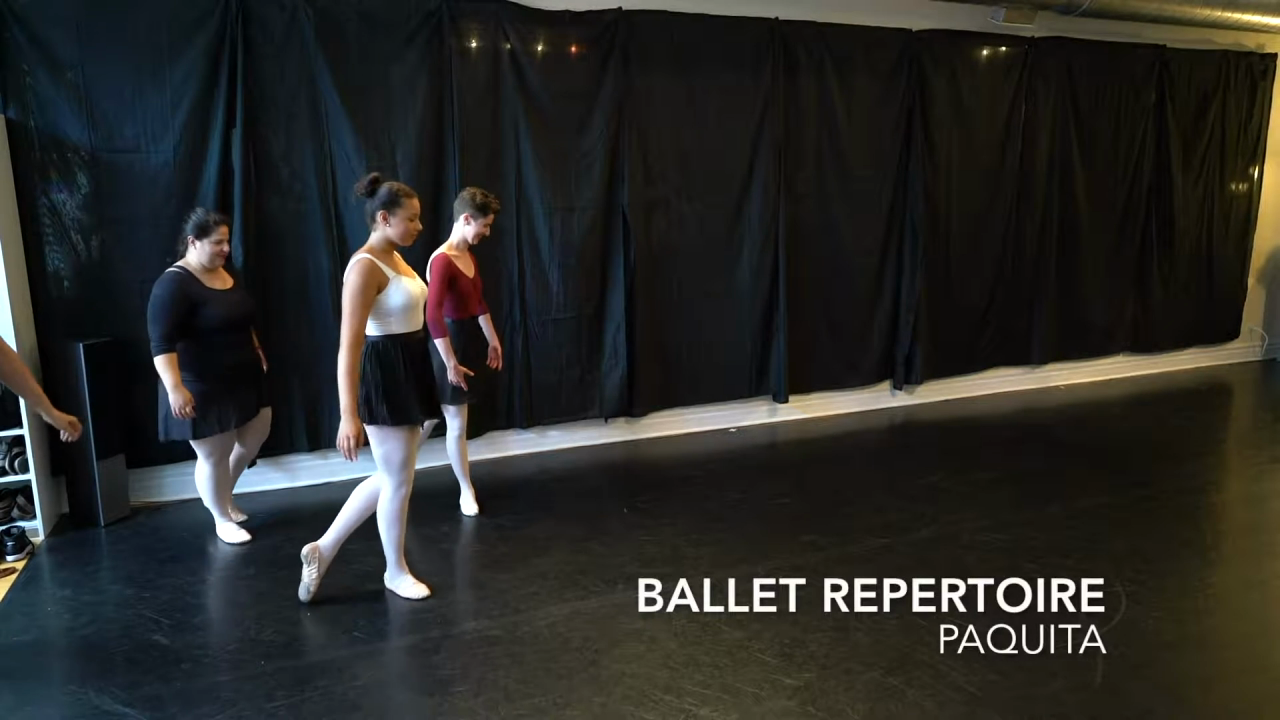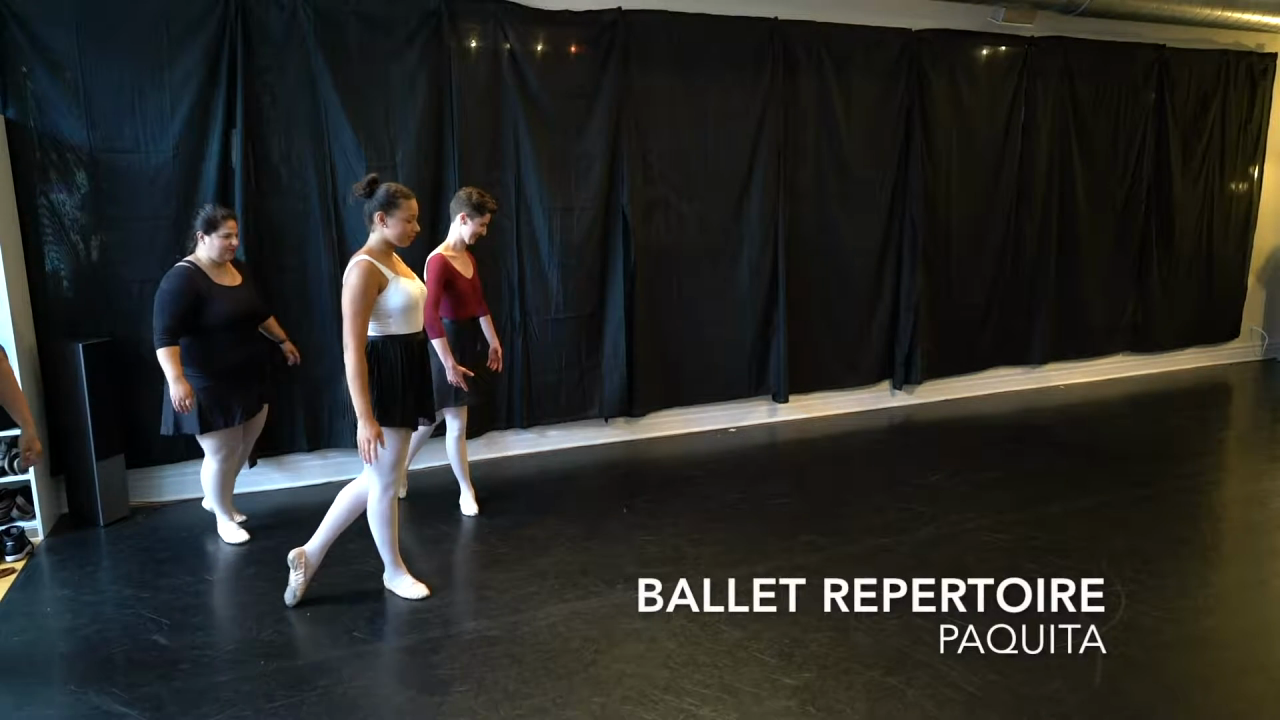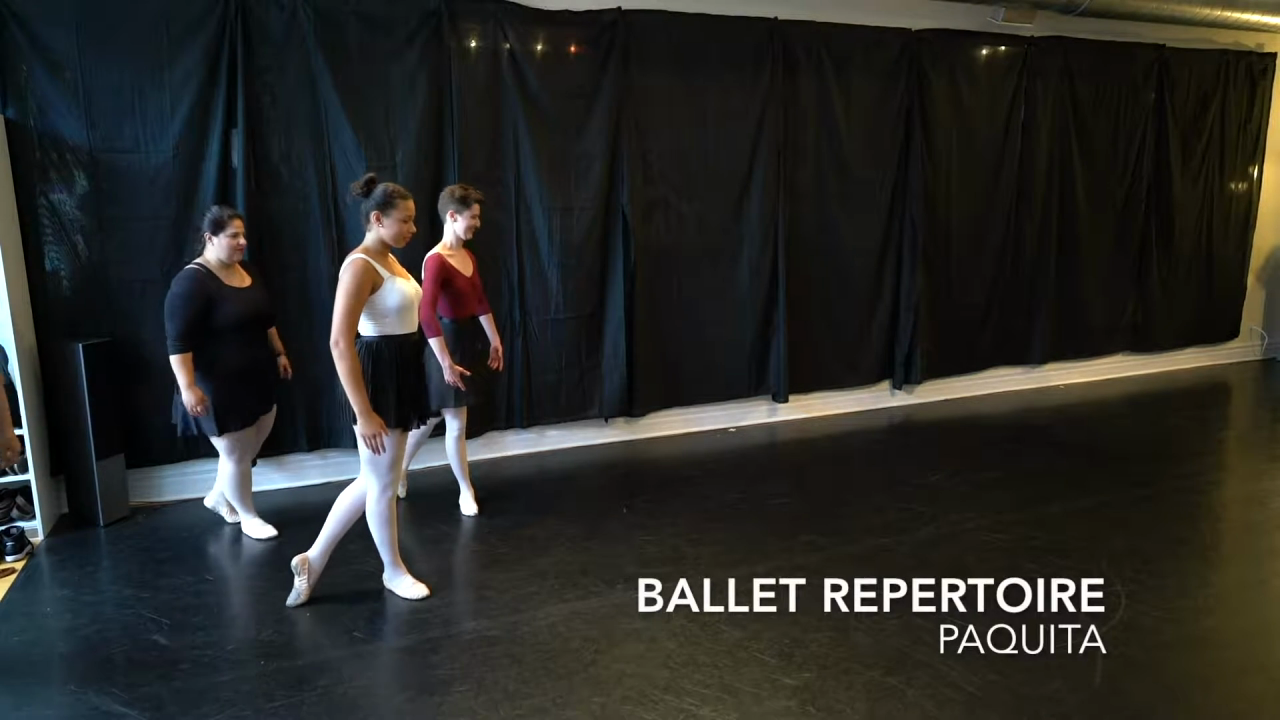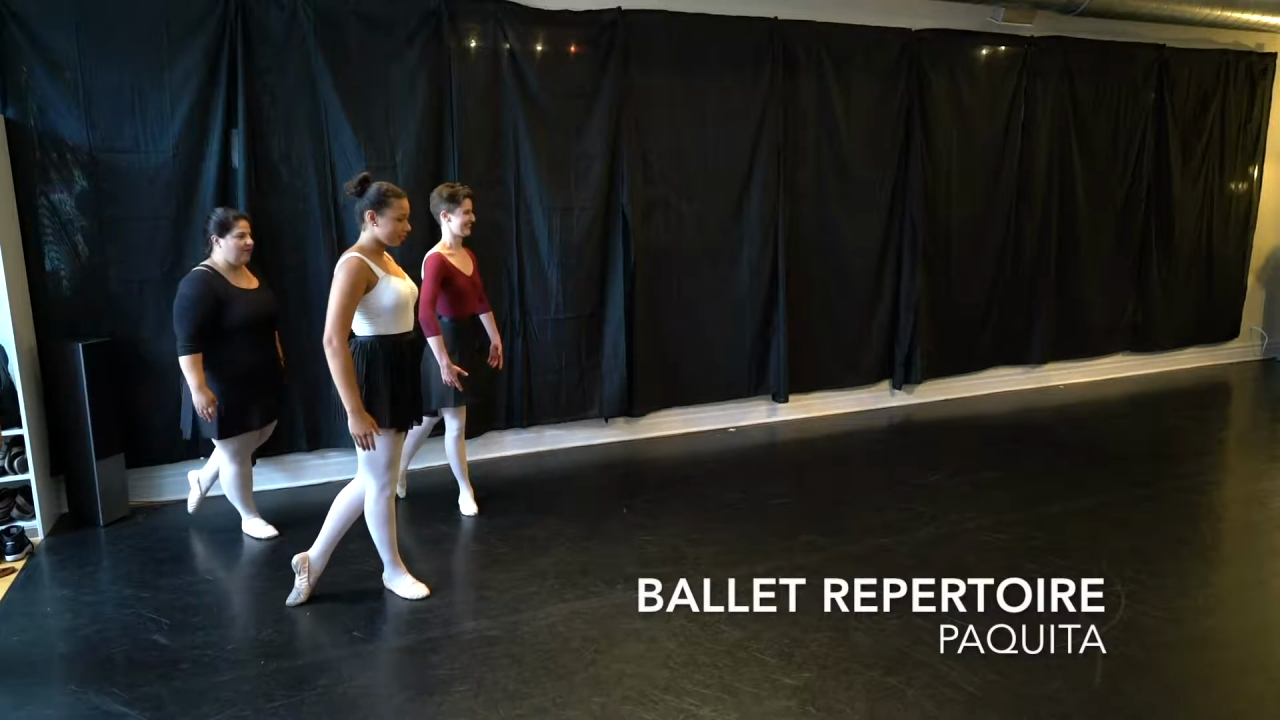
dt=0.3s
person 1, frame 1
left shoulder: (395, 257)
right shoulder: (366, 267)
right elbow: (350, 344)
left wrist: (417, 382)
right wrist: (349, 415)
left hip: (408, 371)
right hip: (384, 376)
left knee: (390, 476)
right knee: (398, 480)
left ankle: (323, 549)
right ankle: (395, 570)
person 1, frame 2
left shoulder: (393, 259)
right shoulder: (365, 268)
right elbow: (353, 347)
right wrist: (365, 417)
left hip: (406, 373)
right hip: (383, 377)
left knee: (375, 479)
right knee: (385, 482)
left ankle: (310, 554)
right ankle: (394, 570)
person 1, frame 3
left shoulder: (389, 259)
right shoulder: (360, 266)
right elbow: (340, 342)
left wrist: (407, 385)
right wrist: (363, 412)
left hip: (402, 372)
right hip: (377, 375)
left knee: (373, 479)
right knee: (382, 482)
left ankle: (313, 559)
right ankle: (393, 570)
person 1, frame 4
left shoulder: (385, 258)
right shoulder: (355, 265)
right elbow: (334, 340)
left wrist: (401, 382)
right wrist: (355, 411)
left hip: (396, 371)
right hip: (374, 375)
left knee: (370, 479)
right knee: (381, 483)
left ankle: (314, 560)
right ankle: (393, 570)
person 2, frame 1
left shoulder: (225, 271)
right shoulder: (174, 285)
right elbow: (161, 343)
left wrist: (257, 350)
right wrist: (175, 387)
left hip: (245, 379)
right hip: (204, 388)
left knee: (255, 439)
right knee: (215, 456)
left ankle: (221, 496)
right ankle: (223, 519)
person 2, frame 2
left shoulder: (237, 269)
right shoulder: (183, 279)
left elbow: (259, 312)
right elbow: (165, 335)
left wrist: (283, 341)
right wrist: (176, 380)
left hip: (249, 377)
right hip: (209, 385)
left knee: (243, 446)
right knee: (221, 453)
left ankle: (216, 498)
right ankle: (225, 518)
person 2, frame 3
left shoulder: (246, 271)
right shoulder: (192, 282)
left elbow: (265, 318)
right elbow: (178, 341)
left wrist: (279, 353)
right wrist: (188, 387)
left hip: (256, 378)
right hip: (220, 386)
left knee: (253, 444)
right knee: (236, 453)
left ankle: (218, 495)
right ankle: (249, 518)
person 2, frame 4
left shoulder: (250, 274)
right shoulder: (200, 284)
left elbow: (268, 321)
right elbow: (187, 342)
left wrist: (278, 358)
right wrist: (199, 388)
left hip: (261, 380)
right hip: (225, 388)
left knee: (253, 441)
right knee: (237, 453)
left ankle: (203, 479)
right ankle: (250, 517)
person 3, frame 1
left shoulder: (469, 256)
right shoulder: (442, 260)
right elbow: (433, 316)
left wrist: (492, 340)
right wrist: (450, 363)
left hip: (470, 339)
right hip: (449, 342)
right knee: (457, 423)
right ankle: (466, 491)
person 3, frame 2
left shoulder: (468, 258)
right shoulder: (438, 261)
left elbow: (479, 303)
right elbow: (430, 317)
left wrist: (493, 342)
right wrist: (449, 363)
left hip: (470, 340)
right hip: (448, 342)
right knee: (456, 424)
left ankle: (398, 472)
right ankle: (466, 491)
person 3, frame 3
left shoulder: (469, 256)
right shoulder: (436, 261)
left elbow: (481, 302)
right elbow: (427, 315)
left wrist: (495, 340)
right wrist: (446, 362)
left hip: (471, 339)
right hip: (449, 342)
left knee: (432, 415)
right knee: (457, 424)
left ankle: (399, 472)
right ankle: (466, 491)
person 3, frame 4
left shoulder: (469, 255)
right shoulder: (436, 260)
left elbow: (481, 300)
right elbow: (426, 314)
left wrist: (495, 338)
right wrist: (444, 361)
left hip: (470, 339)
right hip: (448, 341)
left knee: (431, 415)
right knee: (456, 424)
left ankle: (398, 472)
right ankle: (465, 491)
